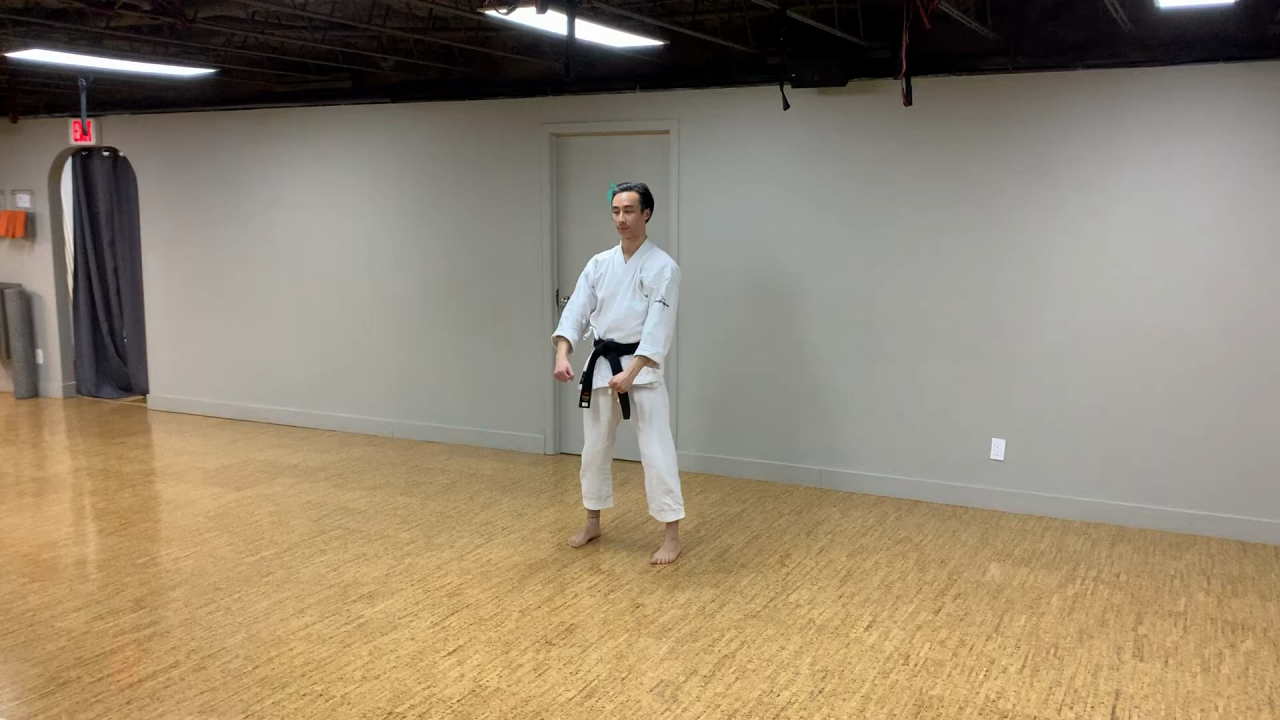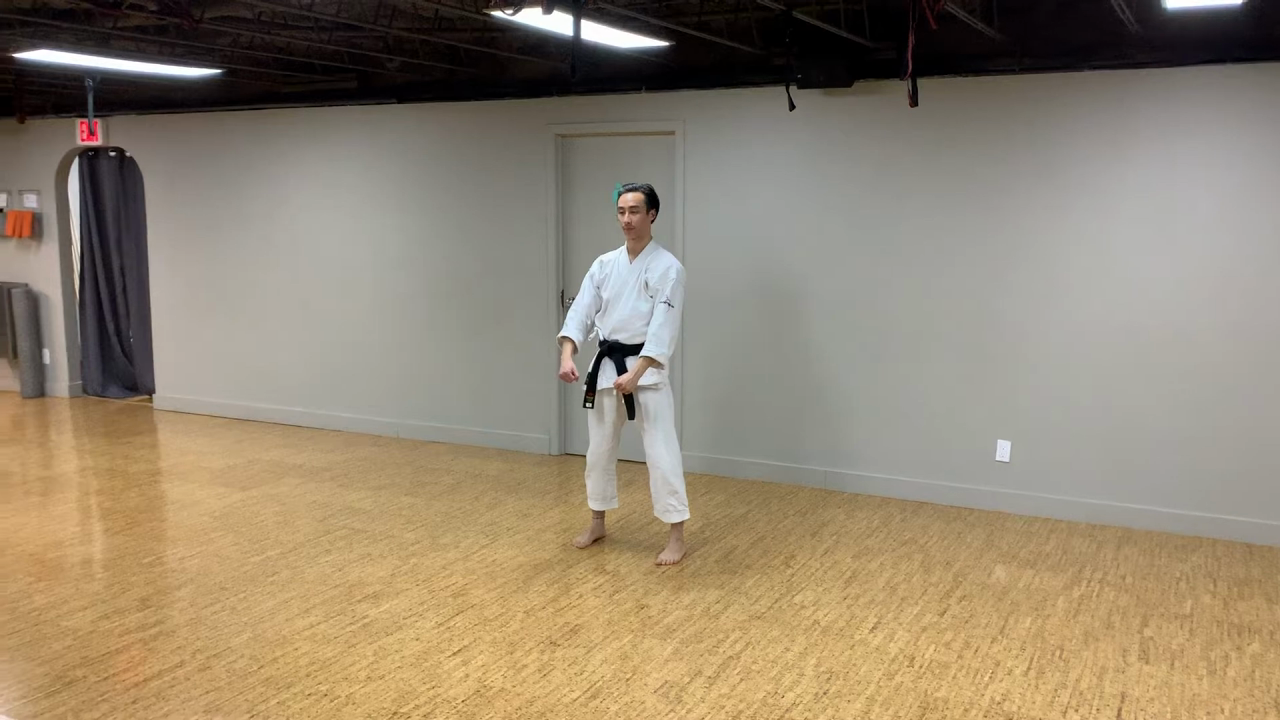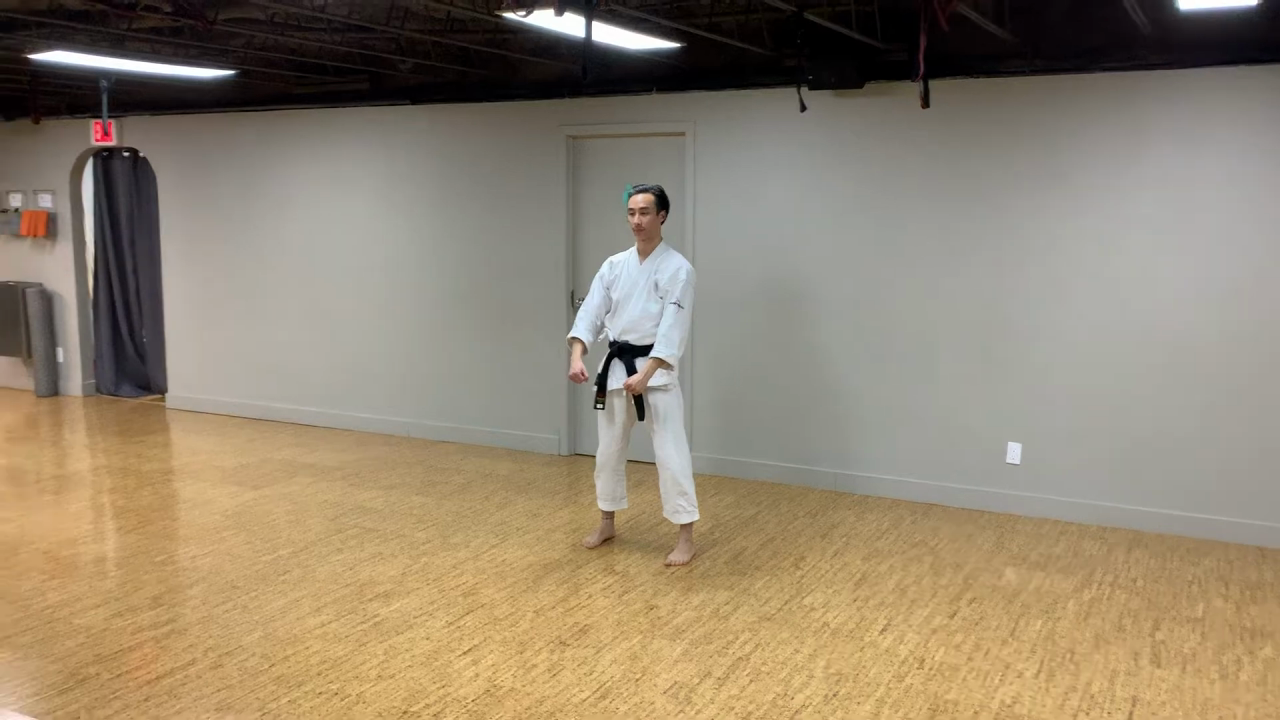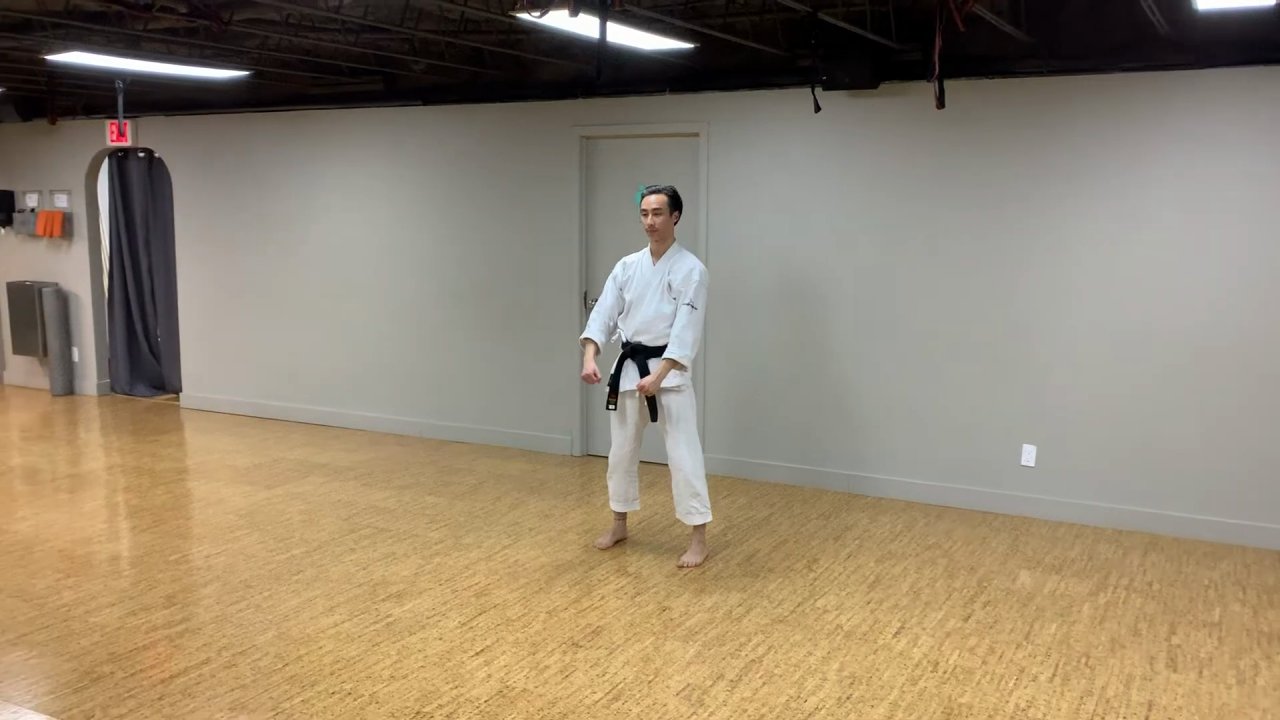
dt=0.2s
person 1, frame 1
left shoulder: (662, 267)
right shoulder: (599, 264)
left elbow: (658, 328)
right elbow: (576, 311)
left wrist: (630, 373)
right wrist: (562, 356)
left hip: (641, 368)
right hip: (600, 365)
left knee: (656, 451)
right knee: (595, 447)
left ankle: (671, 535)
right ankle: (592, 523)
person 1, frame 2
left shoulder: (668, 267)
right shoulder: (604, 264)
left elbow: (664, 328)
right elbow: (581, 312)
left wrist: (635, 374)
right wrist: (567, 356)
left hip: (646, 369)
right hip: (605, 366)
left knee: (661, 452)
right knee: (599, 449)
left ankle: (677, 536)
right ankle: (597, 523)
person 1, frame 3
left shoulder: (677, 268)
right shoulder: (614, 265)
left elbow: (673, 330)
right elbow: (591, 314)
left wrist: (645, 375)
right wrist: (577, 357)
left hip: (656, 369)
right hip: (614, 367)
left knee: (670, 452)
right knee: (609, 449)
left ankle: (686, 537)
right ankle: (607, 524)
person 1, frame 4
left shoulder: (690, 270)
right shoulder: (627, 266)
left elbow: (686, 331)
right elbow: (604, 314)
left wrist: (658, 376)
right wrist: (589, 358)
left hip: (669, 371)
right hip: (627, 368)
left knee: (683, 454)
right knee: (621, 450)
left ankle: (698, 538)
right ankle: (619, 524)
